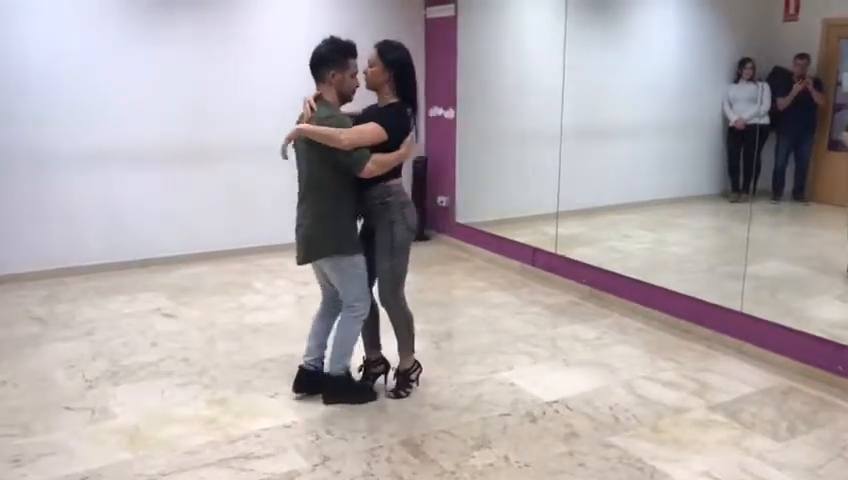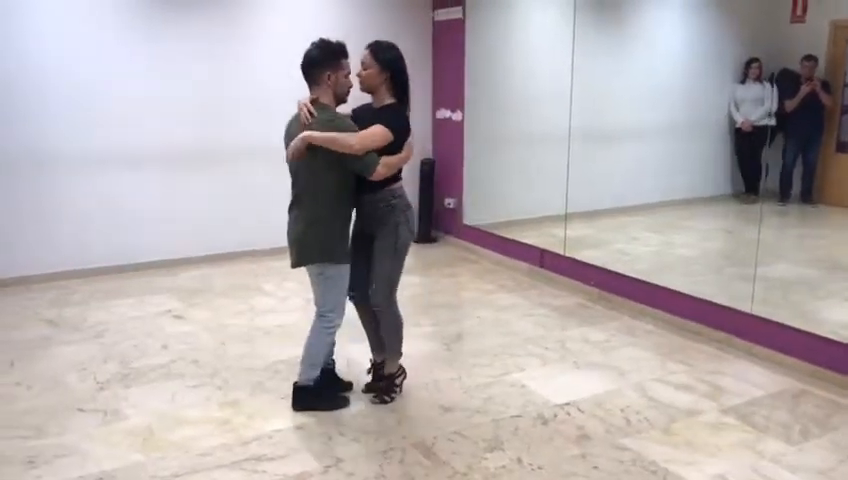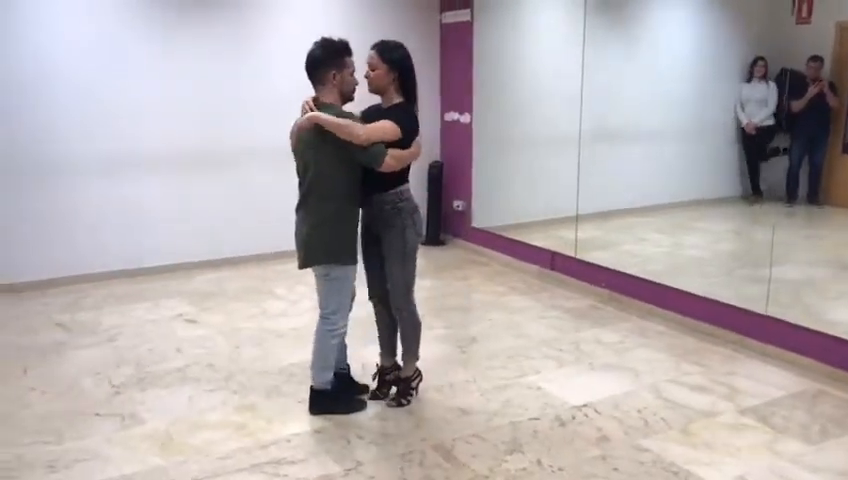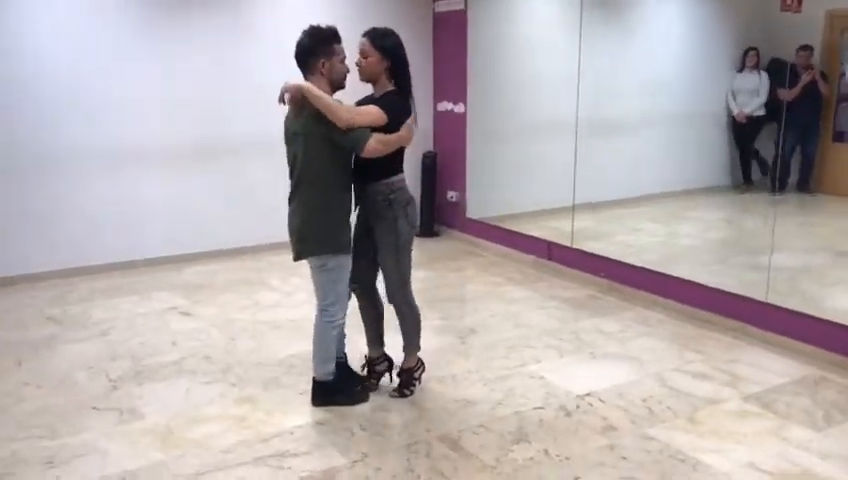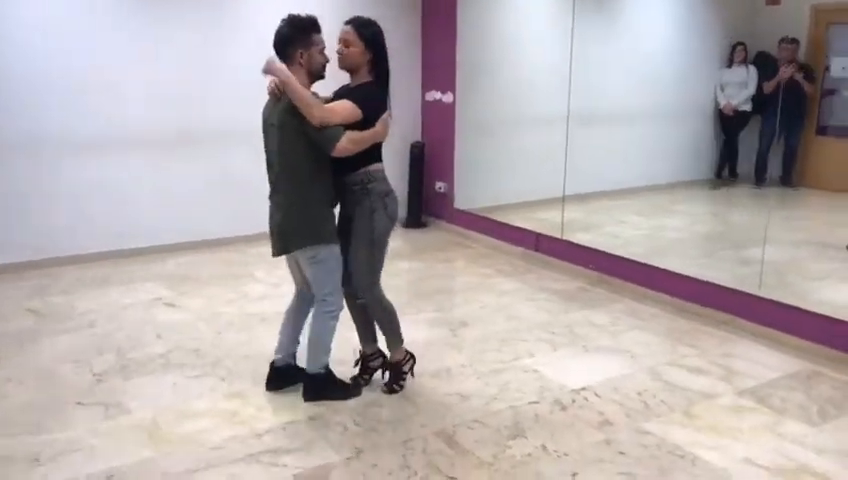
dt=0.4s
person 1, frame 1
left shoulder: (308, 118)
right shoulder: (333, 122)
right elbow: (366, 167)
right wrist: (403, 153)
left hip: (314, 227)
right hip: (332, 232)
left knee: (333, 300)
right knee: (357, 303)
left ankle: (309, 371)
right ankle: (336, 378)
person 1, frame 2
left shoulder: (296, 122)
right shoulder: (335, 125)
right elbow: (376, 170)
right wrist: (404, 156)
left hip: (307, 229)
right hip: (324, 236)
left knee: (330, 307)
right knee: (329, 313)
left ankle: (324, 371)
right ankle: (307, 388)
person 1, frame 3
left shoulder: (303, 122)
right shoulder: (340, 123)
right elbow: (386, 161)
right wrist: (414, 152)
left hip: (316, 229)
right hip: (330, 235)
left knee: (340, 306)
right knee: (332, 315)
left ankle: (339, 375)
right ankle: (322, 392)
person 1, frame 4
left shoulder: (297, 110)
right shoulder: (327, 111)
right elbow: (370, 146)
right wrist: (404, 136)
left hip: (309, 220)
right hip: (324, 225)
left knee: (336, 298)
right knee: (332, 307)
left ankle: (336, 365)
right ankle: (326, 384)
person 1, frame 5
left shoulder: (276, 102)
right elbow: (341, 145)
right wrist: (377, 132)
left hip: (288, 217)
right hip: (309, 220)
left knee: (306, 294)
right knee: (329, 299)
left ankle: (282, 366)
right ankle: (317, 378)
person 2, frame 1
left shoulder: (395, 116)
right shoulder: (373, 111)
left elbow: (346, 140)
right elbow: (339, 125)
left wrist: (302, 129)
left hip: (393, 212)
right hip: (373, 213)
left knee: (390, 295)
left ankle: (408, 366)
right ankle: (374, 360)
person 2, frame 2
left shoulder: (395, 117)
right shoulder: (363, 112)
left elbow: (355, 145)
left wrist: (308, 137)
right wrist: (309, 107)
left hip: (392, 214)
right hip: (365, 214)
left knee: (382, 297)
right knee: (358, 292)
left ankle: (394, 369)
right ankle: (380, 361)
person 2, frame 3
left shoulder: (404, 117)
right shoulder: (373, 112)
left elbow: (362, 136)
left wrist: (317, 116)
right wrist: (315, 110)
left hip: (398, 215)
right hip: (372, 214)
left knee: (400, 299)
right knee: (379, 296)
left ankle: (410, 372)
right ankle: (388, 366)
person 2, frame 4
left shoulder: (395, 104)
right shoulder: (368, 102)
left elbow: (344, 119)
right elbow: (342, 121)
left wrist: (304, 87)
right wrist: (304, 98)
left hip: (393, 206)
right hip: (369, 205)
left knee: (397, 292)
right knee: (361, 283)
left ankle: (412, 363)
right ankle: (377, 357)
person 2, frame 5
left shoulder: (370, 96)
right shoulder: (345, 92)
left elbow: (319, 116)
right elbow: (316, 110)
left wrist: (282, 73)
right wrist: (283, 88)
left hip: (372, 198)
right hip: (351, 198)
left knee: (365, 287)
right knee: (348, 282)
left ankle: (400, 357)
right ankle: (370, 354)
person 3, frame 1
left shoulder: (815, 83)
right shoulder: (785, 83)
left elbow: (821, 102)
right elbow: (780, 106)
left wrist: (811, 88)
right wrist: (794, 91)
left hip: (807, 130)
right hip: (786, 129)
left knee: (803, 162)
right knee: (780, 161)
left ankle: (799, 192)
right ankle: (777, 192)
person 3, frame 2
left shoulder: (823, 85)
right shoulder: (793, 85)
left elbow: (829, 103)
right elbow: (788, 107)
left wrist: (819, 90)
right wrist: (801, 93)
left hip: (815, 132)
right hip: (794, 131)
left knee: (811, 164)
right knee: (788, 163)
left ankle: (807, 194)
right ankle: (784, 194)
person 3, frame 3
left shoulder: (829, 85)
left elbow: (835, 105)
right elbow: (794, 108)
left wrist: (827, 91)
right wrist: (809, 94)
left hip: (821, 133)
right hip: (800, 132)
left knee: (817, 165)
right knee: (794, 164)
left ankle: (813, 195)
right ankle: (791, 196)
person 3, frame 4
left shoulder: (819, 74)
right shoulder: (788, 74)
left elbow: (826, 93)
right elbow: (786, 96)
left wrist: (818, 78)
right wrist: (802, 82)
left hip: (812, 122)
right hip: (792, 121)
left knee: (809, 154)
right knee: (785, 153)
left ankle: (804, 184)
right ankle: (779, 184)
person 3, frame 5
left shoulder: (805, 69)
right shoulder: (772, 68)
left elbow: (811, 91)
right elbow: (766, 89)
left wrist: (800, 79)
right wrist: (780, 76)
left hip: (795, 116)
right hip: (773, 114)
left knee: (792, 148)
right knee: (764, 146)
left ankle: (787, 178)
right ankle: (760, 178)
person 4, frame 1
left shoulder: (762, 86)
right shoulder: (732, 87)
left elbow: (764, 106)
right elbow: (726, 106)
left wrist: (744, 118)
right wrist: (734, 119)
left hip: (756, 126)
right hip: (735, 126)
left knee: (750, 158)
right knee: (732, 157)
left ankle: (746, 190)
right ankle: (735, 189)
person 4, frame 2
left shoulder: (766, 86)
right shoulder: (738, 87)
left elbow: (769, 107)
right elbow: (732, 106)
left wrist: (751, 120)
right wrist: (741, 121)
left hip: (760, 127)
right hip: (741, 127)
left knee: (754, 158)
right knee: (742, 158)
left ankle: (755, 191)
right ankle: (748, 190)
person 4, frame 3
left shoulder: (770, 85)
right shoulder: (744, 86)
left elbow: (771, 108)
right elbow: (738, 106)
left wrist: (755, 122)
right wrist: (745, 122)
left hip: (765, 127)
right hip: (747, 128)
left knee: (761, 155)
right knee: (751, 160)
right ankle: (756, 192)
person 4, frame 4
left shoulder: (762, 75)
right shoulder: (736, 75)
left elbow: (762, 98)
right elbow: (730, 95)
left wrist: (746, 112)
right wrist: (736, 111)
left hip: (755, 116)
right hip: (737, 117)
left knee: (747, 145)
right knee: (742, 148)
left ankle: (762, 165)
right ankle: (747, 180)
person 4, frame 5
left shoulder: (750, 69)
right shoulder: (725, 70)
left elbow: (751, 90)
right elbow: (718, 88)
left wrist: (733, 104)
right wrist: (724, 104)
left hip: (742, 110)
right hip: (724, 110)
left knee: (730, 139)
right knee: (731, 139)
left ankle: (719, 173)
right ankle: (732, 173)
